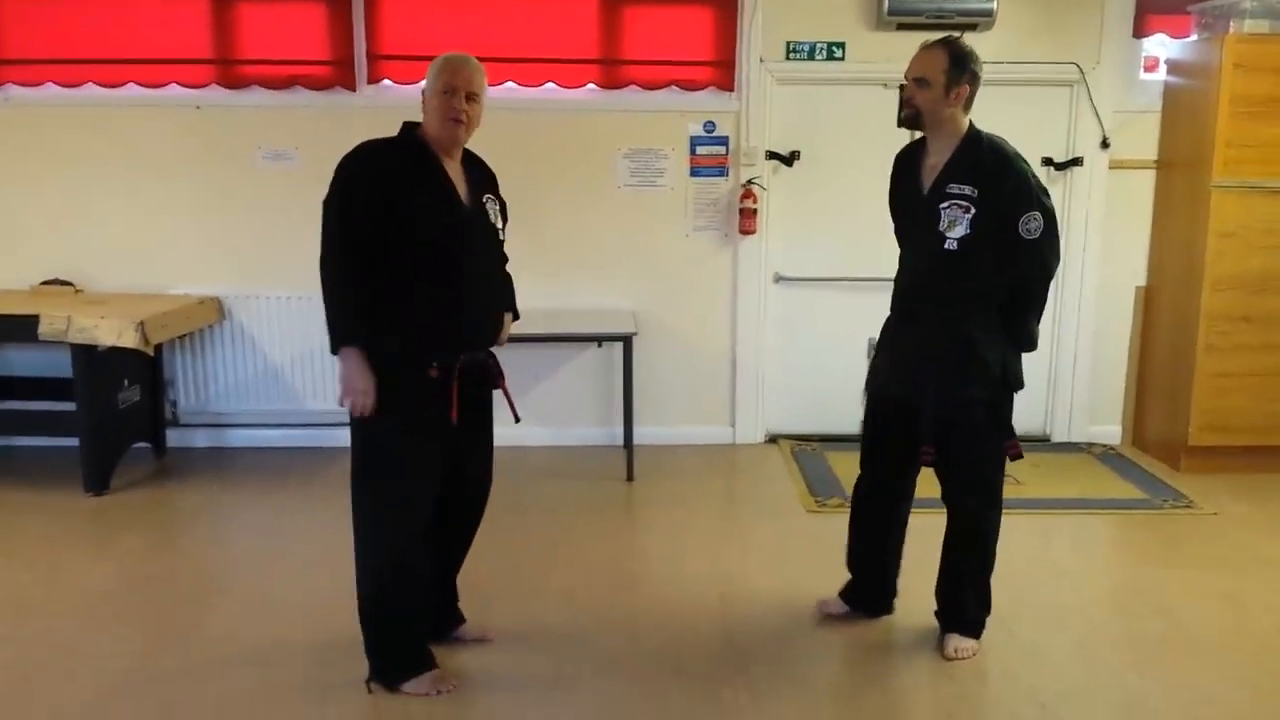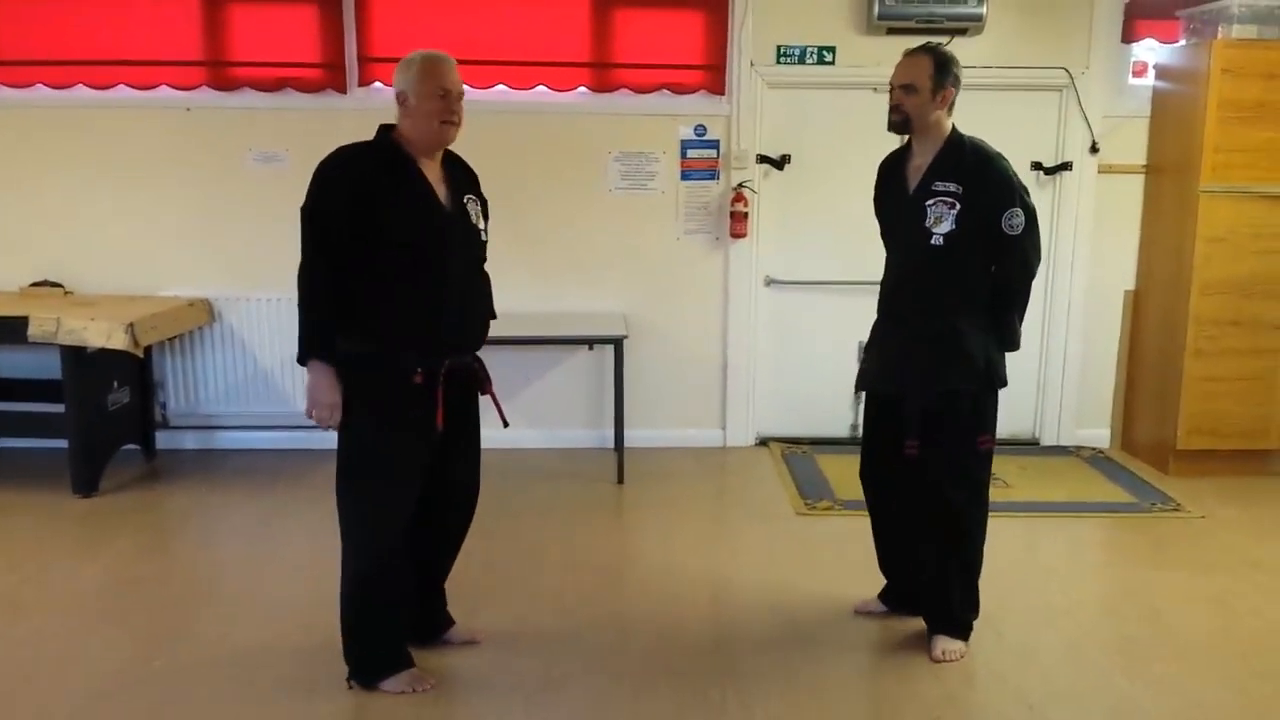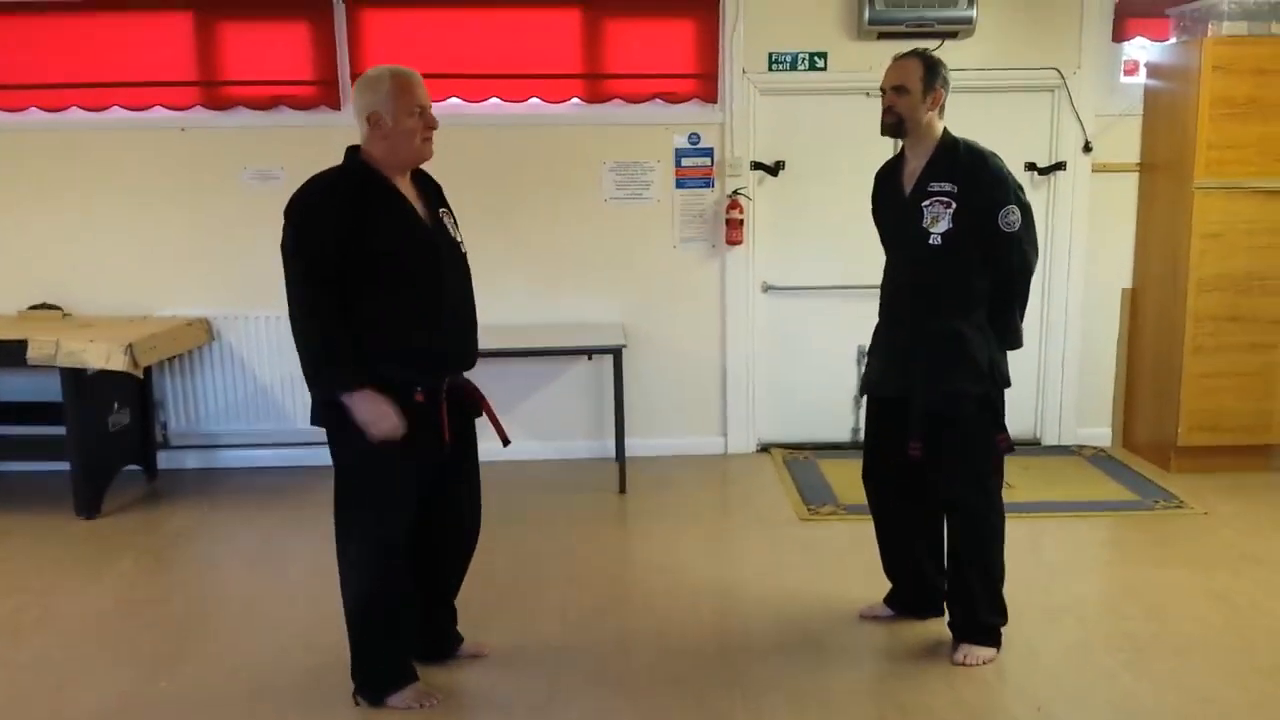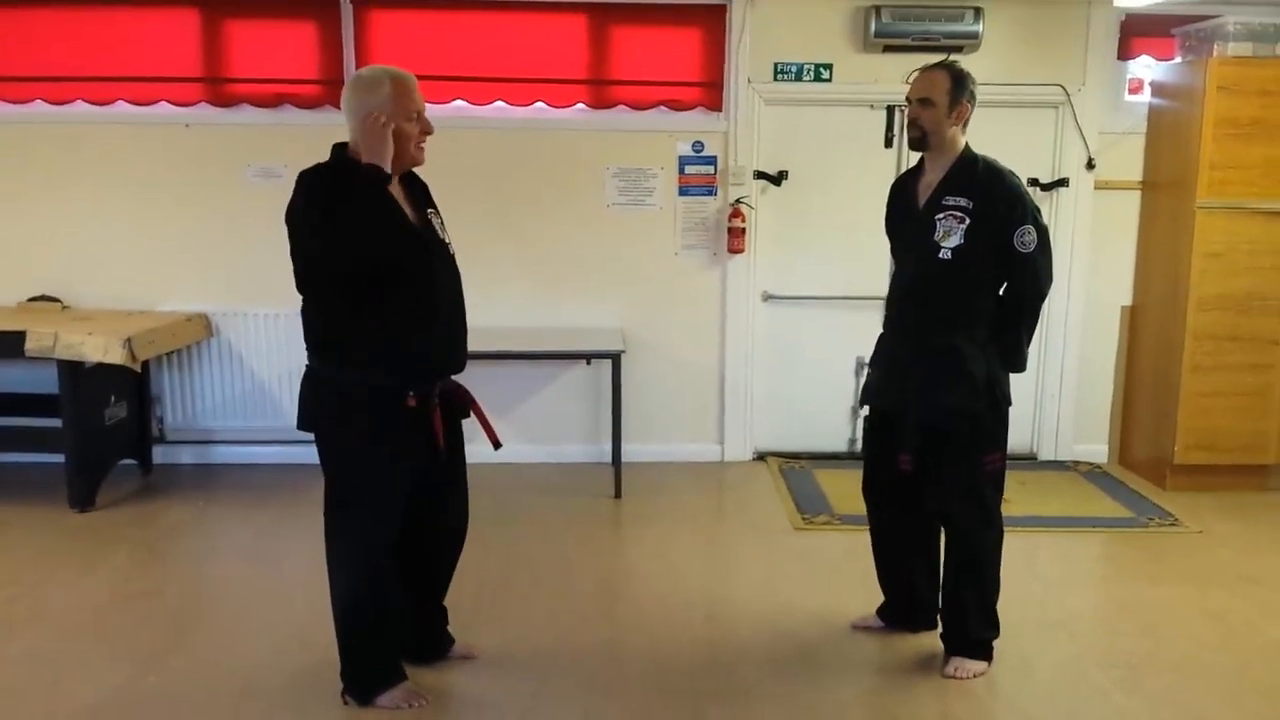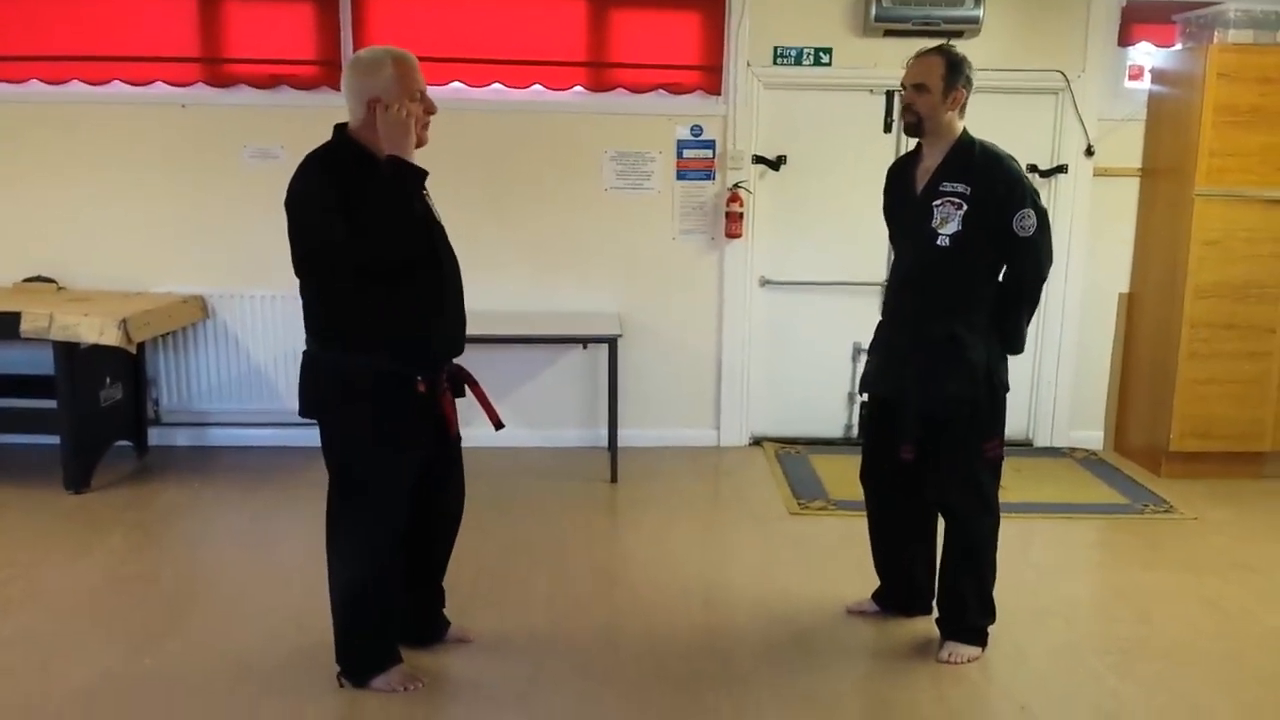
dt=0.5s
person 1, frame 1
left shoulder: (480, 177)
right shoulder: (374, 166)
right elbow: (343, 263)
left wrist: (504, 308)
right wrist: (352, 352)
left hip: (466, 370)
right hip: (399, 371)
left knee: (462, 497)
right knee: (395, 510)
left ankle: (436, 612)
right ankle: (397, 657)
person 1, frame 2
left shoulder: (462, 177)
right shoulder: (351, 172)
right elbow: (320, 274)
left wrist: (480, 318)
right wrist: (320, 365)
left hip: (452, 376)
right hip: (381, 378)
left knee: (448, 503)
right knee: (379, 516)
left ankle: (423, 616)
right ankle: (375, 656)
person 1, frame 3
left shoulder: (426, 190)
right shoulder: (327, 200)
right elbow: (311, 310)
left wrist: (455, 373)
right wrist: (353, 391)
left hip: (441, 395)
right hip: (376, 404)
left knee: (453, 522)
right knee: (377, 537)
left ankle: (433, 634)
right ankle: (381, 674)
person 1, frame 4
left shoulder: (411, 189)
right shoulder: (324, 190)
right elbow: (345, 263)
left wrist: (437, 355)
right wrist: (374, 172)
left hip: (426, 397)
right hip: (361, 404)
left knee: (439, 522)
right knee: (367, 536)
left ankle: (423, 634)
right ankle: (369, 674)
person 1, frame 5
left shoulder: (383, 172)
right shoulder: (326, 176)
right elbow: (376, 253)
right wrist: (399, 166)
left hip: (417, 378)
right hip: (363, 386)
left knee: (435, 504)
right knee: (370, 518)
left ankle: (418, 617)
right ankle: (366, 655)
person 2, frame 1
left shoulder: (1003, 169)
right shoulder: (907, 163)
left elbow: (1038, 261)
left wrist: (1006, 342)
right wrist: (919, 324)
left hip: (975, 361)
right hip: (905, 347)
left knee: (971, 493)
right knee: (881, 475)
left ankle: (962, 618)
right ankle: (867, 591)
person 2, frame 2
left shoulder: (984, 170)
right shoulder: (891, 170)
left elbow: (1020, 260)
left wrist: (990, 337)
right wrist: (902, 323)
left hip: (960, 358)
right hip: (895, 349)
left knee: (955, 490)
right knee: (886, 477)
left ankle: (951, 617)
right ankle: (906, 590)
person 2, frame 3
left shoulder: (979, 170)
right shoulder: (887, 178)
left elbow: (1017, 259)
left wrist: (993, 337)
right wrist: (903, 329)
left hip: (964, 361)
right hip: (898, 354)
left knee: (969, 494)
right knee: (891, 481)
left ankle: (979, 625)
right ankle: (915, 594)
person 2, frame 4
left shoulder: (996, 188)
right shoulder: (903, 188)
left elbow: (1031, 280)
left wrist: (997, 359)
right wrist: (904, 344)
left hip: (966, 379)
right hip: (899, 368)
left knee: (967, 510)
right knee: (890, 495)
left ankle: (971, 638)
right ankle: (908, 606)
person 2, frame 5
left shoulder: (994, 172)
right shoulder: (901, 174)
left elbow: (1031, 262)
left wrist: (996, 338)
right wrist: (905, 328)
left hip: (964, 364)
right hip: (898, 353)
left knee: (965, 496)
right knee: (888, 481)
left ankle: (966, 623)
right ankle: (903, 591)
